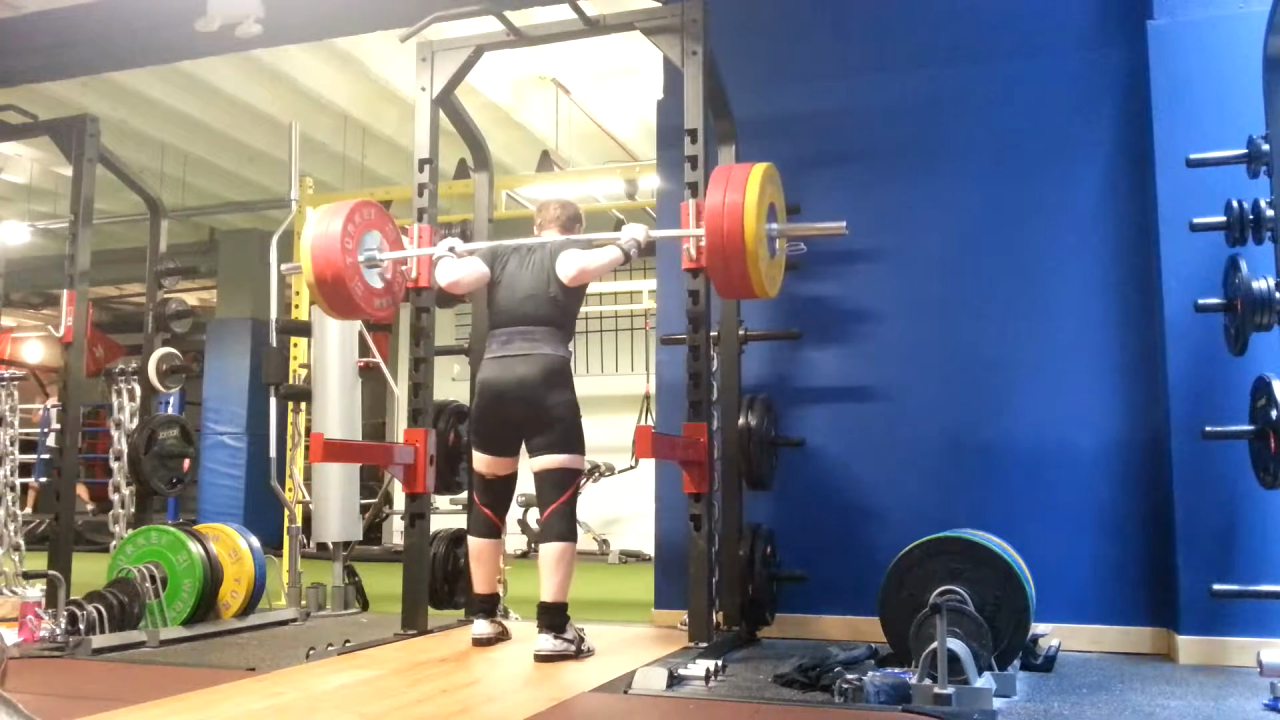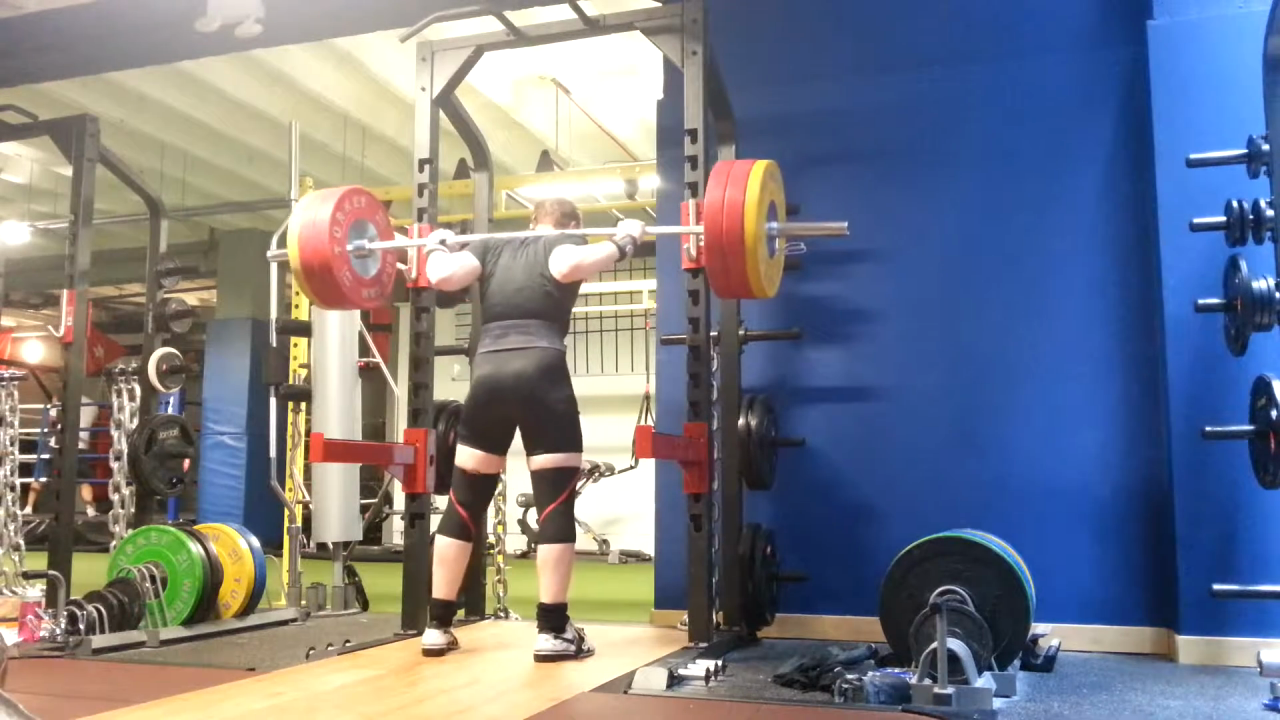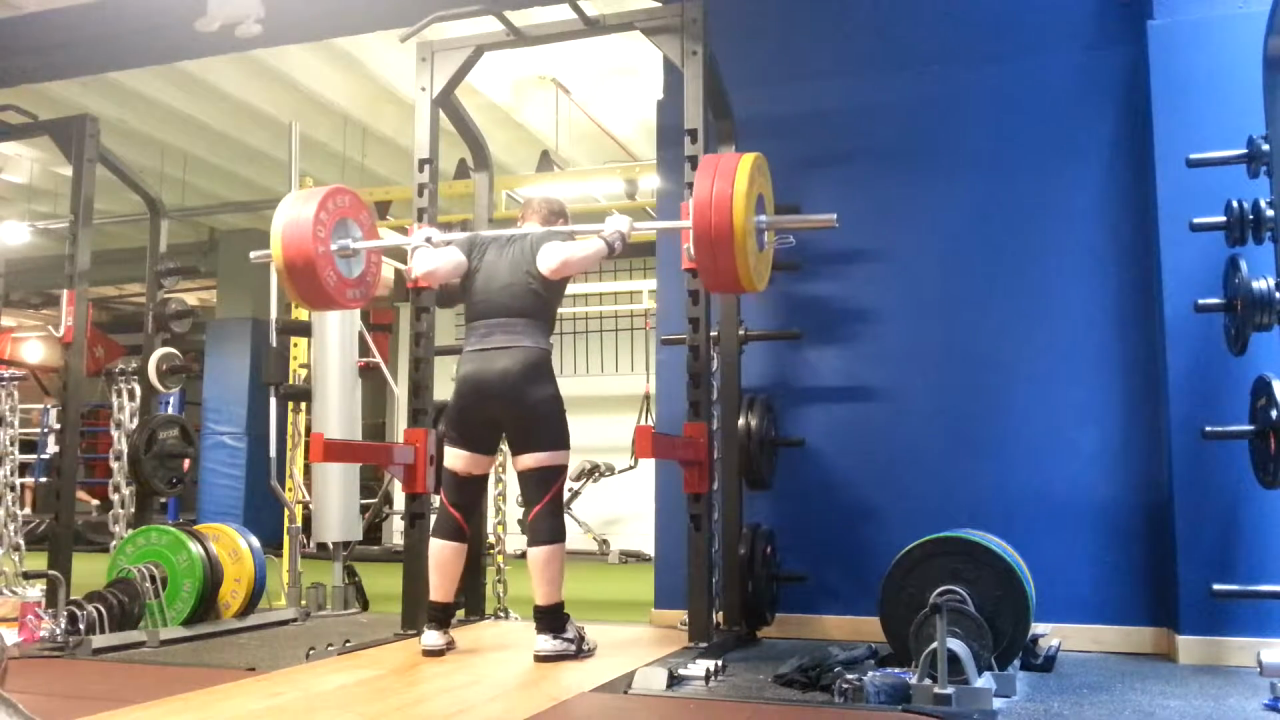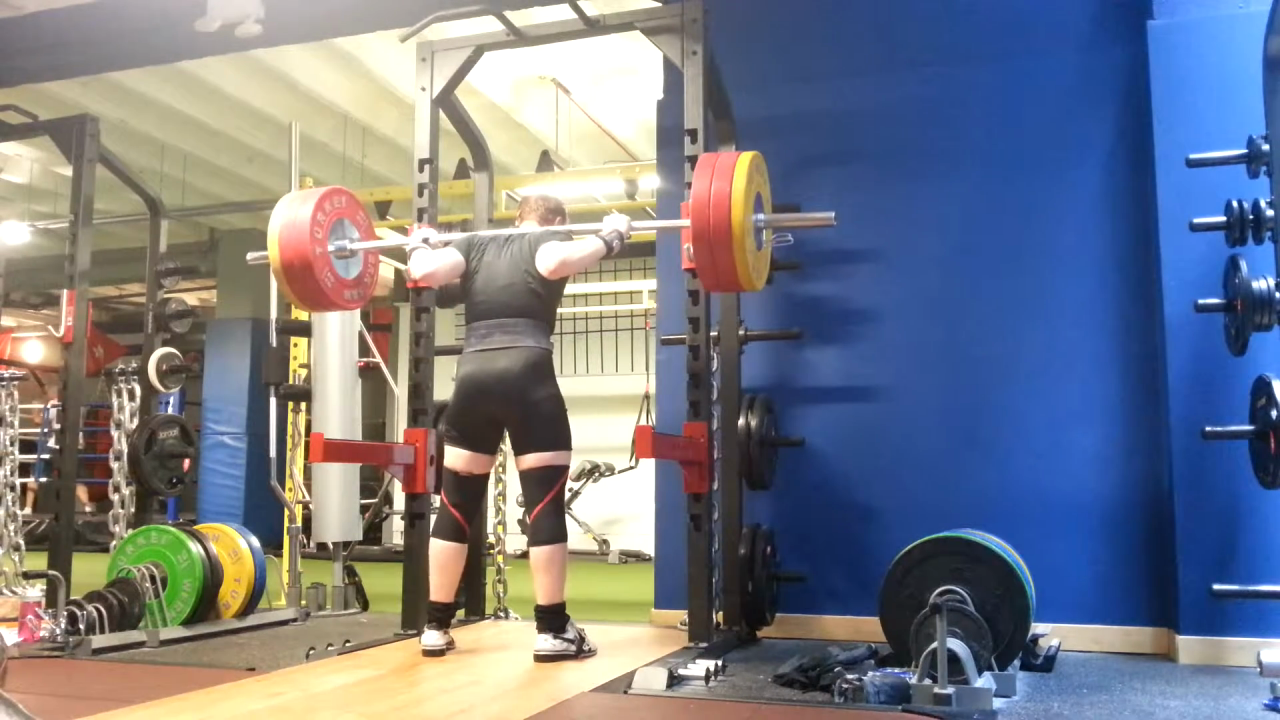
dt=0.4s
person 1, frame 1
left shoulder: (499, 253)
right shoulder: (575, 247)
left elbow: (453, 281)
right elbow: (574, 271)
left wrist: (445, 254)
right wrist: (628, 245)
left hip: (492, 378)
right hip: (545, 379)
left knee: (487, 503)
right knee: (558, 506)
left ankle: (484, 617)
right ankle: (553, 630)
person 1, frame 2
left shoulder: (491, 246)
right shoulder: (570, 242)
left elbow: (444, 276)
right elbow: (569, 266)
left wrist: (436, 247)
right wrist: (623, 242)
left hip: (487, 374)
right hip: (541, 373)
left knee: (465, 503)
right knee: (555, 503)
left ankle: (437, 626)
right ankle: (553, 631)
person 1, frame 3
left shoulder: (478, 244)
right shoulder: (556, 239)
left elbow: (428, 270)
right elbow: (558, 262)
left wrist: (422, 244)
right wrist: (612, 238)
left hip: (472, 374)
right hip: (526, 373)
left knee: (456, 504)
right knee: (543, 504)
left ankle: (436, 627)
right ankle: (552, 630)
person 1, frame 4
left shoulder: (474, 244)
right shoulder: (554, 238)
left elbow: (425, 273)
right elbow: (555, 263)
left wrist: (420, 245)
right wrist: (610, 237)
left hip: (472, 375)
right hip: (527, 373)
left knee: (456, 504)
right knee: (545, 503)
left ankle: (436, 627)
right ankle: (552, 630)
